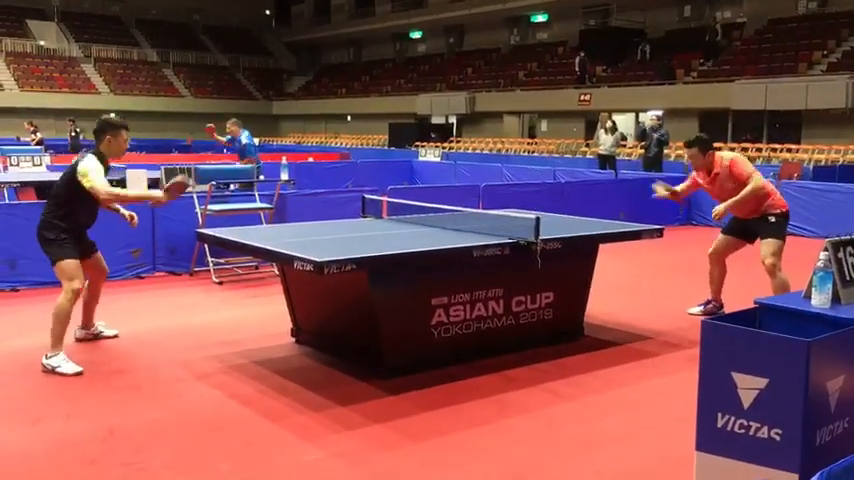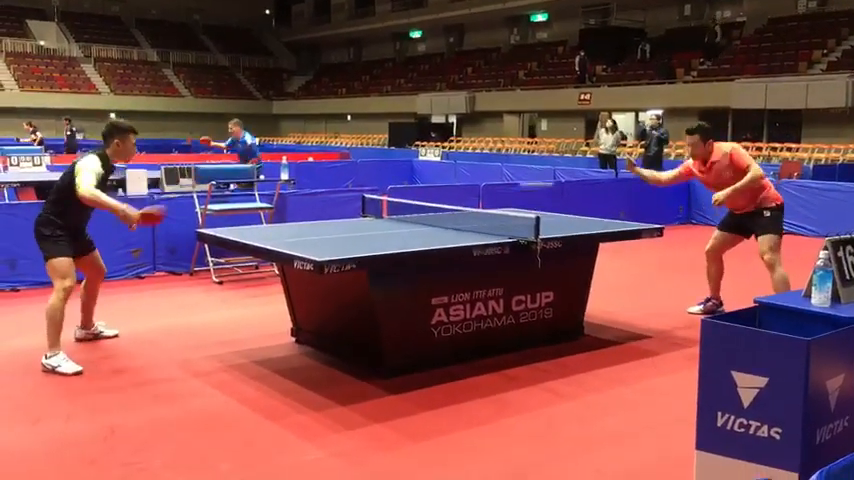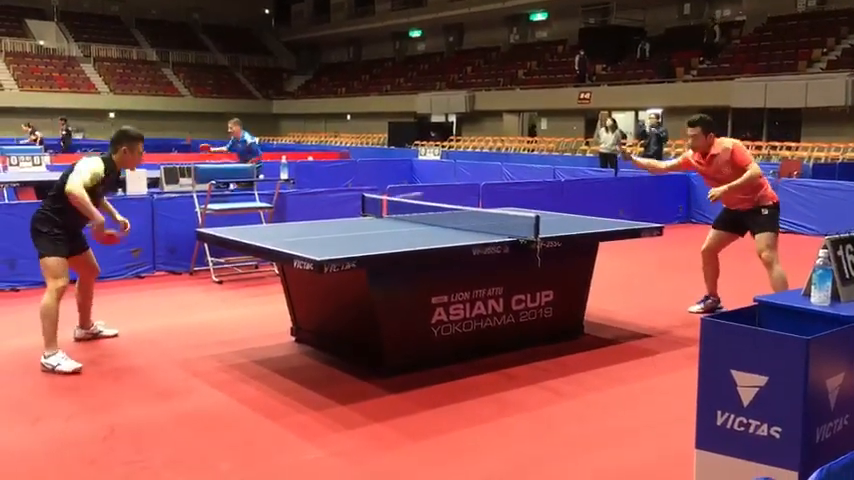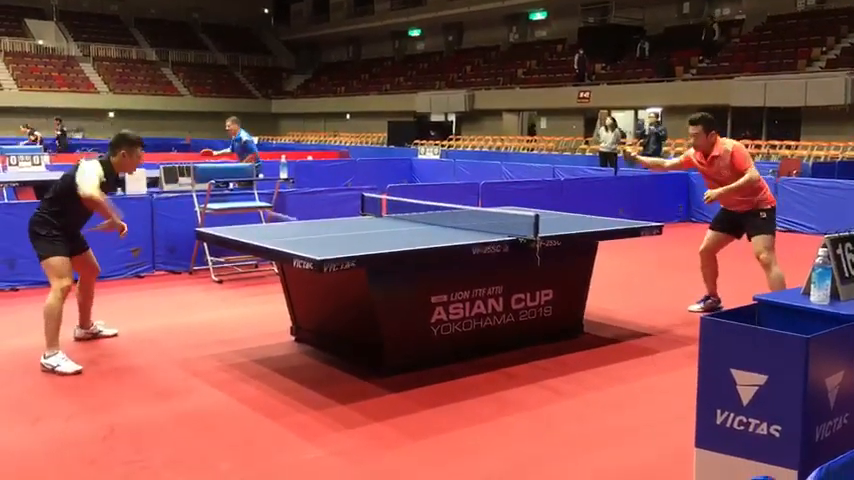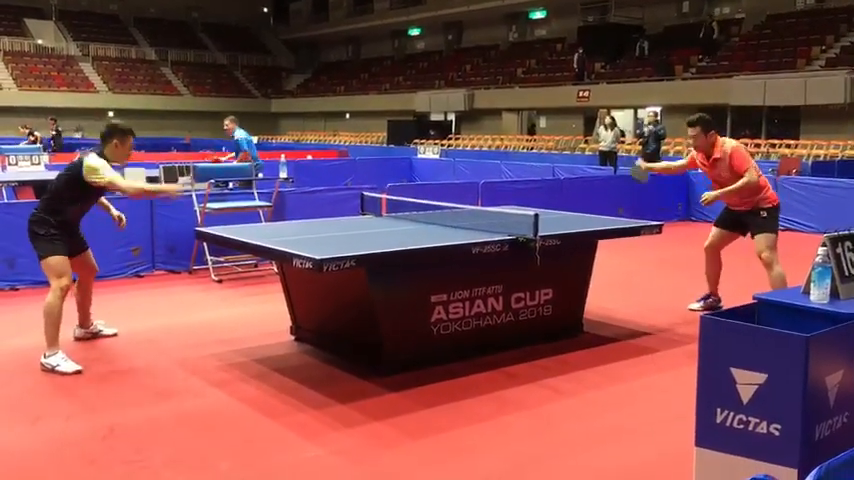
dt=0.1s
person 1, frame 1
left shoulder: (97, 162)
right shoulder: (88, 163)
right elbow: (105, 194)
left wrist: (121, 211)
right wrist: (152, 196)
left hip: (75, 231)
right hip: (55, 231)
left knee: (99, 275)
right knee: (74, 287)
left ankle: (86, 328)
right ankle: (53, 356)
person 1, frame 2
left shoulder: (106, 164)
right shoulder: (91, 162)
right elbow: (87, 194)
left wrist: (121, 212)
right wrist: (125, 210)
left hip: (73, 229)
right hip: (53, 228)
left knee: (97, 273)
right knee: (65, 285)
left ankle: (87, 327)
right ankle: (52, 355)
person 1, frame 3
left shoulder: (112, 172)
right shoulder: (94, 164)
right elbow: (73, 190)
left wrist: (117, 216)
right wrist: (98, 219)
left hip: (69, 227)
right hip: (48, 226)
left knee: (90, 273)
right knee: (58, 285)
left ankle: (85, 327)
right ankle: (50, 355)
person 1, frame 4
left shoulder: (111, 175)
right shoulder: (93, 168)
right elbow: (89, 194)
left wrist: (115, 220)
right wrist: (113, 216)
left hip: (68, 229)
right hip: (47, 228)
left knee: (91, 273)
right knee: (62, 285)
left ankle: (85, 327)
right ankle: (51, 355)
person 1, frame 5
left shoulder: (99, 162)
right shoulder: (92, 162)
right elbow: (126, 188)
left wrist: (110, 209)
right wrist: (167, 189)
left hip: (66, 225)
right hip: (47, 226)
left knee: (88, 272)
right knee: (61, 284)
left ankle: (86, 326)
right ankle: (51, 354)
person 2, frame 1
left shoulder: (731, 161)
right shoulder: (700, 175)
left elbow: (758, 185)
right elbow: (679, 192)
left wrist: (728, 205)
right wrist: (665, 191)
left hip: (771, 211)
right hip: (746, 216)
left knee: (770, 263)
right knee: (715, 255)
right ankle: (715, 303)
person 2, frame 2
left shoulder: (730, 151)
right shoulder: (694, 165)
left elbow: (758, 174)
right elbow: (663, 178)
left wrist: (729, 191)
right wrist: (636, 170)
left hip: (766, 205)
right hip: (739, 210)
left knee: (770, 259)
right knee: (711, 252)
right ankle: (714, 301)
person 2, frame 3
left shoulder: (731, 147)
right shoulder: (693, 156)
left elbow: (756, 173)
right elbow: (662, 167)
left wrist: (726, 188)
right wrist: (632, 159)
left hip: (761, 203)
right hip: (734, 209)
left knee: (767, 256)
right knee: (707, 250)
right ankle: (712, 299)
person 2, frame 4
left shoulder: (732, 149)
right shoulder: (695, 155)
left elbow: (754, 177)
right elbow: (666, 164)
left wrist: (723, 191)
right wrist: (636, 159)
left hip: (759, 206)
right hip: (732, 210)
left knee: (765, 258)
right knee: (706, 251)
right ankle: (713, 299)
person 2, frame 5
left shoulder: (732, 149)
right shoulder: (698, 154)
left elbow: (753, 179)
right elbow: (675, 166)
left wrist: (717, 194)
right wrist: (647, 166)
left hip: (761, 204)
right hip: (736, 206)
left knee: (767, 257)
right knee: (710, 248)
right ankle: (712, 298)
